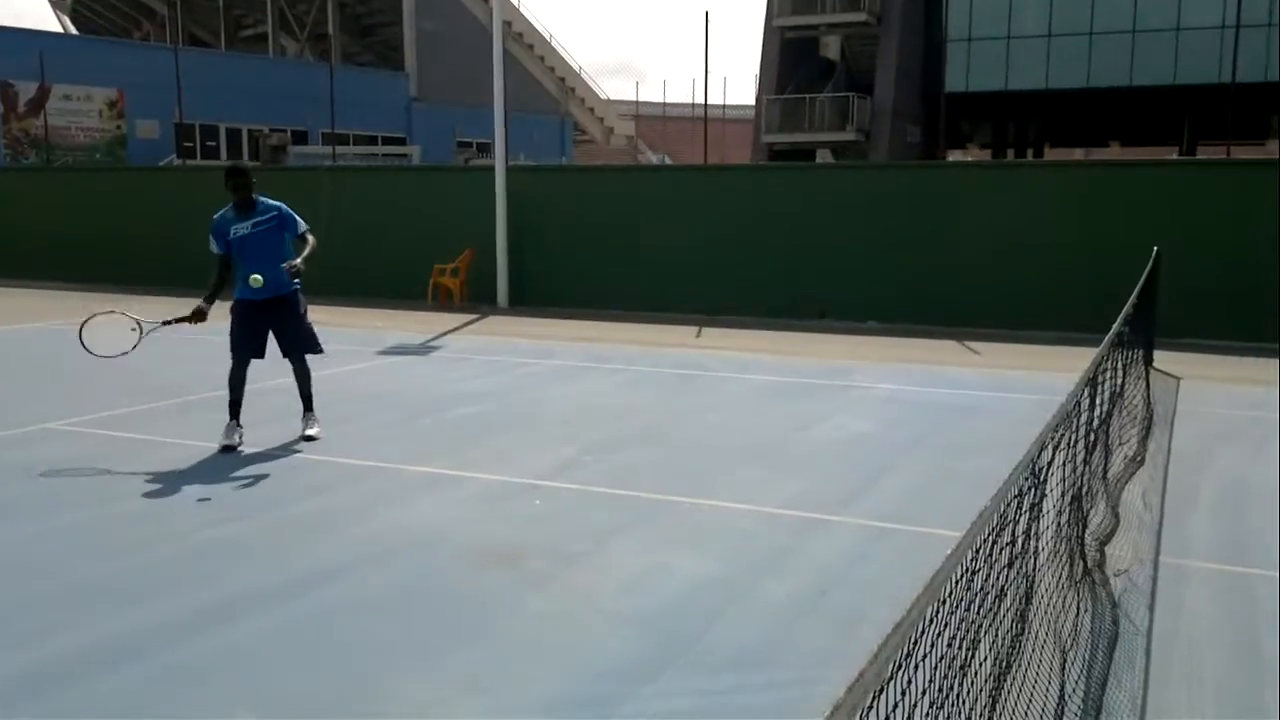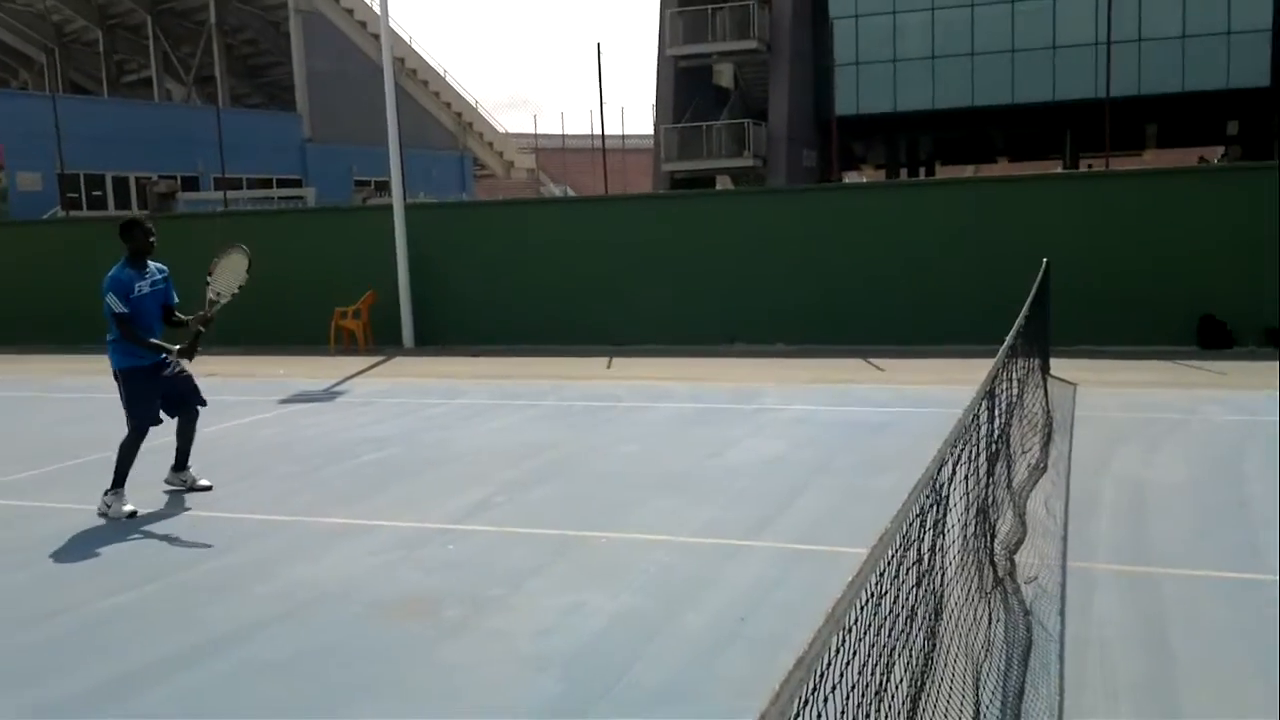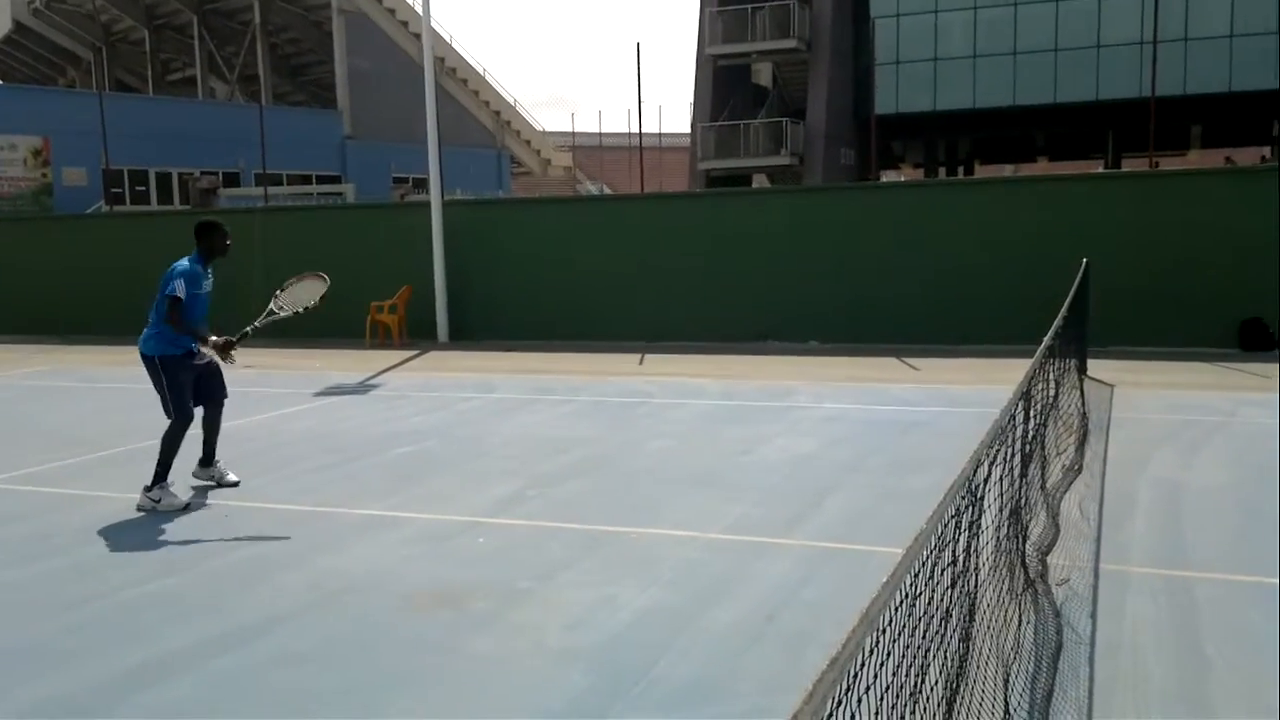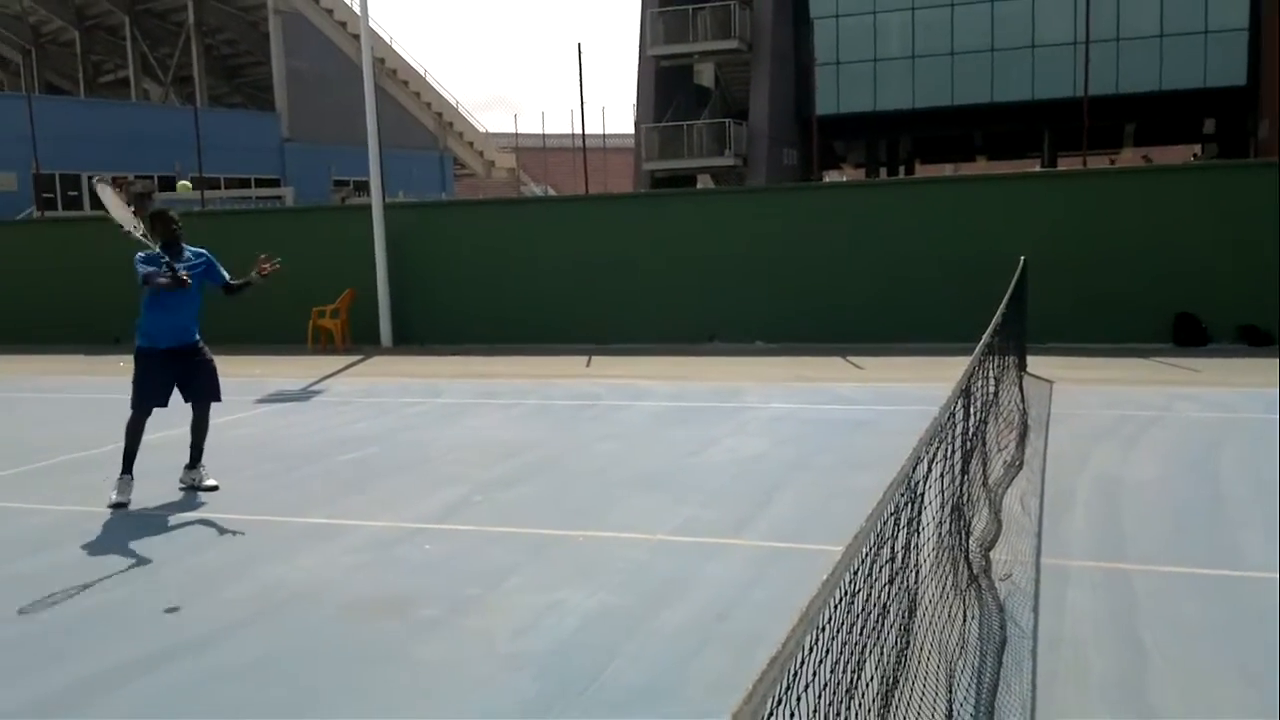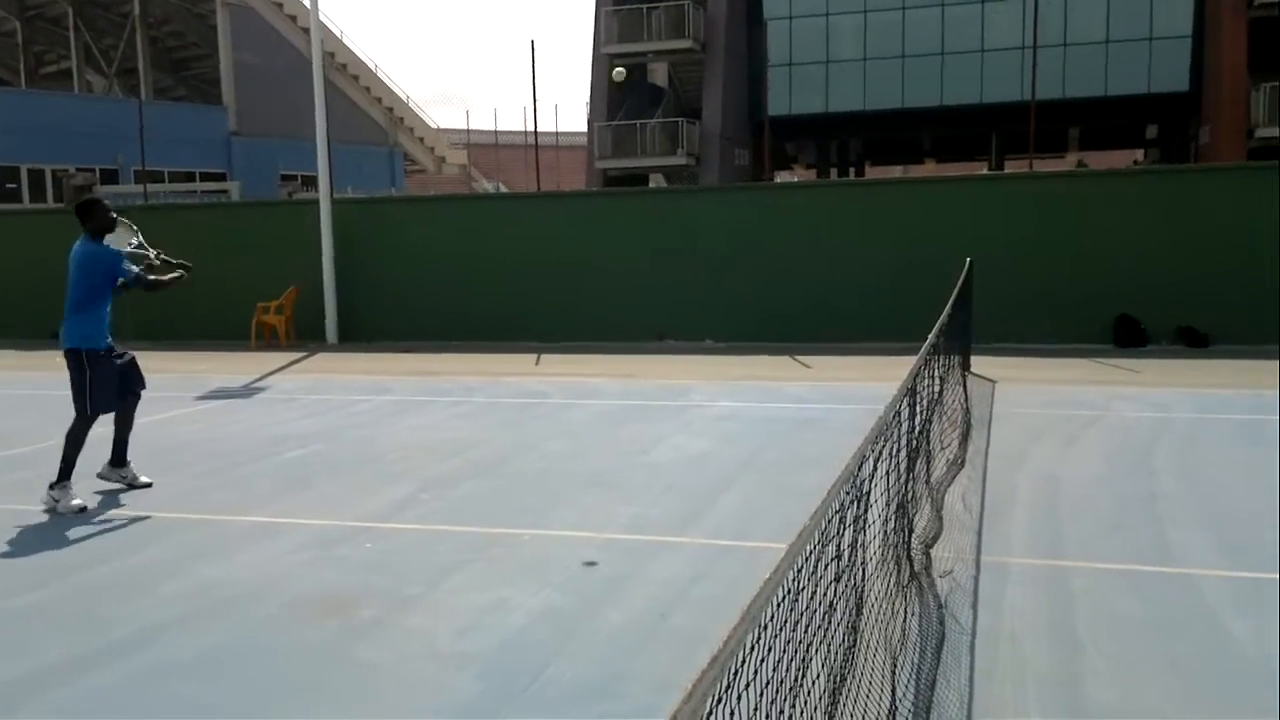
dt=1s
person 1, frame 1
left shoulder: (277, 211)
right shoulder: (221, 223)
left elbow: (307, 237)
right elbow: (224, 267)
left wrist: (299, 260)
right wrist: (208, 301)
left hip: (284, 294)
right hip: (247, 299)
left knee: (297, 356)
right knee: (240, 360)
left ankle: (309, 415)
right ankle: (233, 424)
person 1, frame 2
left shoulder: (161, 272)
right shoulder: (117, 280)
left elbow: (169, 317)
right elbow: (127, 332)
left wrist: (192, 320)
right wrist: (173, 350)
left hip: (161, 359)
right hip: (131, 363)
left knee: (190, 410)
right knee: (140, 427)
left ankle: (180, 471)
right ankle: (114, 493)
person 1, frame 3
left shoulder: (204, 270)
right shoulder: (186, 271)
right elbow: (172, 315)
left wrist: (212, 344)
right wrist: (210, 340)
left hip: (186, 349)
right hip: (163, 352)
left knee: (215, 401)
right knee: (183, 416)
left ankle: (207, 465)
right ankle: (154, 489)
person 1, frame 4
left shoulder: (200, 257)
right shoulder: (147, 259)
left elbow: (229, 288)
right elbow: (151, 282)
left wrist: (253, 277)
right wrist: (171, 282)
left hip: (189, 344)
right hip: (152, 348)
left knee: (202, 404)
right knee: (141, 410)
left ankle: (193, 469)
right ankle: (125, 477)
person 1, frame 5
left shoulder: (90, 249)
right shoulder: (99, 254)
right elbow: (145, 283)
left wrist: (137, 277)
right wrist: (175, 276)
left hip: (98, 342)
right hip: (84, 345)
left knee: (130, 394)
right knee: (88, 413)
left ankle: (117, 465)
right ankle: (59, 488)
